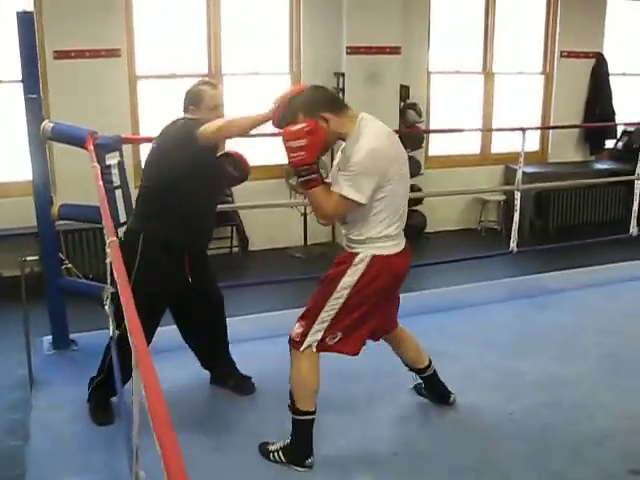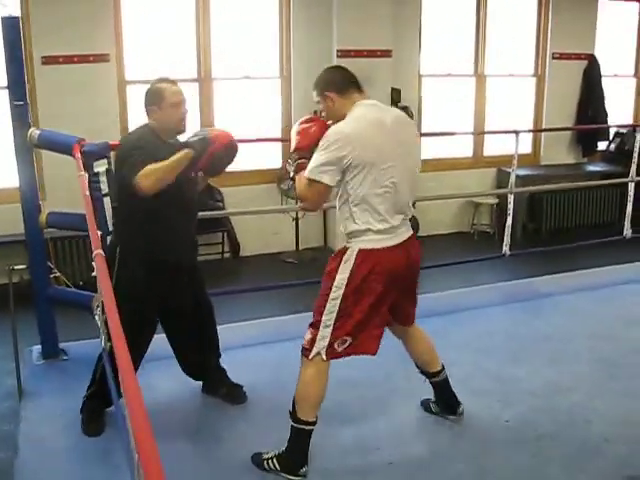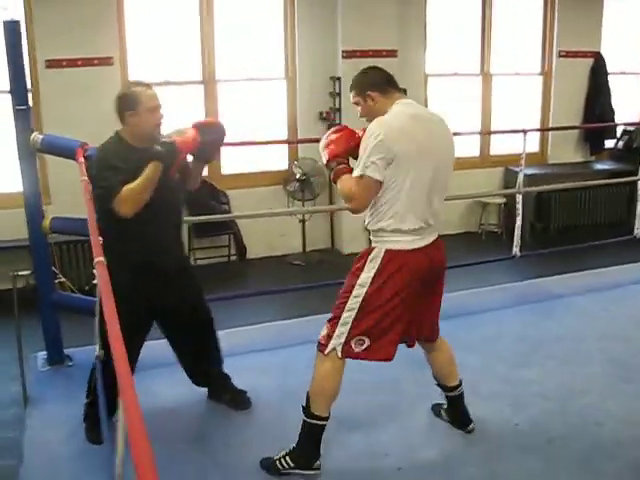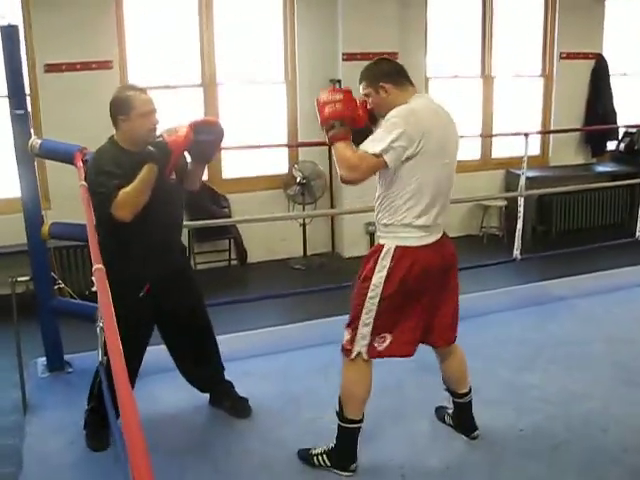
dt=0.2s
person 1, frame 1
left shoulder: (368, 149)
right shoulder: (362, 133)
left elbow: (330, 212)
right elbow: (338, 191)
left wrist: (304, 168)
right wrist: (310, 168)
left hip: (371, 259)
right hip: (394, 252)
left knee: (305, 342)
right knee: (386, 327)
left ankle: (299, 448)
right ankle: (436, 387)
person 1, frame 2
left shoulder: (343, 134)
right shoulder: (402, 121)
left elbow: (308, 198)
left wrist: (302, 154)
left hip: (368, 255)
right hip: (405, 244)
left knee: (317, 350)
right knee: (406, 325)
right ankle: (447, 400)
person 1, frame 3
left shoulder: (384, 128)
right shoulder: (437, 123)
left elbow: (357, 199)
left wrist: (337, 162)
right wrist: (360, 159)
left hip: (391, 257)
right hip: (430, 249)
left knee: (332, 346)
right knee: (429, 336)
left ankle: (305, 452)
right ankle: (458, 411)
person 1, frame 4
left shoulder: (406, 118)
right shoulder: (438, 116)
left elbow: (352, 171)
left wrist: (336, 127)
right wrist: (359, 129)
left hip: (400, 254)
right hip: (437, 248)
left knee: (356, 351)
right knee: (444, 340)
left ankle: (344, 454)
right ankle: (464, 417)
person 2, frame 1
left shoulder: (200, 142)
right shoulder: (182, 132)
right elbow: (217, 129)
left wrist: (220, 178)
right wrist: (270, 114)
left hip: (187, 249)
right hip: (152, 248)
left knee: (208, 310)
right knee: (134, 323)
left ankle: (222, 370)
right ankle: (101, 392)
person 2, frame 2
left shoulder: (176, 143)
right shoulder: (136, 143)
right elbow: (147, 183)
right wrist: (190, 151)
left hip: (179, 256)
right hip: (138, 261)
left knee: (199, 320)
right knee: (128, 337)
left ankle: (213, 379)
right ankle: (95, 404)
person 2, frame 3
left shoulder: (161, 143)
right shoulder: (108, 156)
left elbow: (188, 184)
right elbow: (126, 206)
left wrist: (200, 159)
right wrist: (158, 162)
left hip: (170, 261)
right hip: (128, 269)
left knee: (196, 325)
right knee: (119, 344)
left ankle: (218, 384)
right ankle: (97, 412)
person 2, frame 4
left shoulder: (157, 146)
right shoulder: (104, 162)
left elbow: (189, 185)
right elbow: (124, 210)
left wrist: (200, 158)
right wrist: (154, 163)
left hip: (172, 265)
right hip: (128, 275)
left knee: (196, 331)
right knee: (121, 350)
left ankle: (220, 391)
right ankle: (98, 419)
